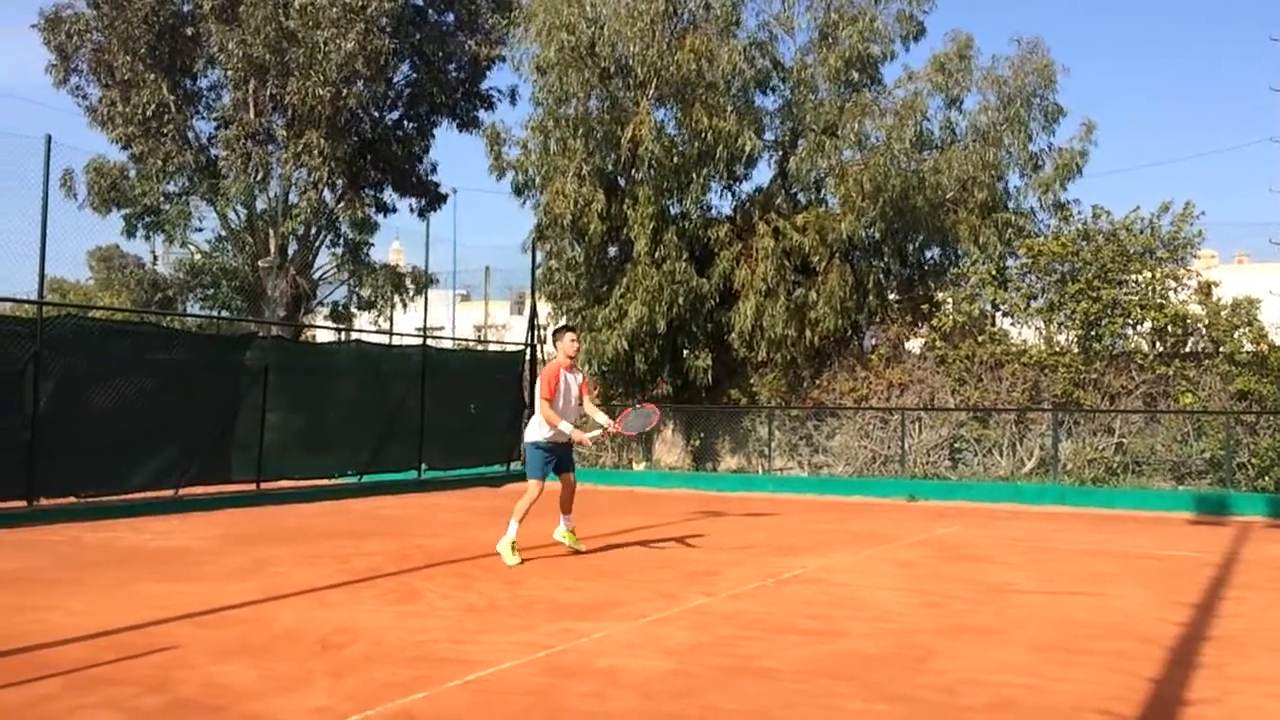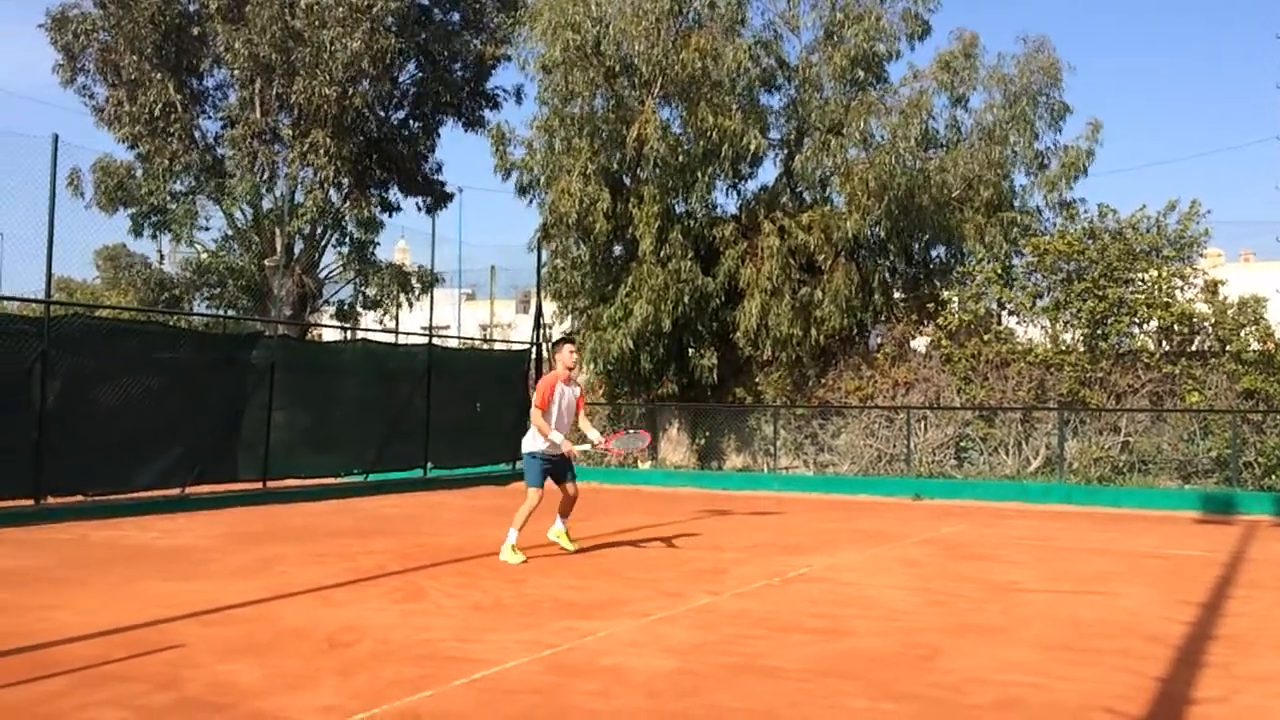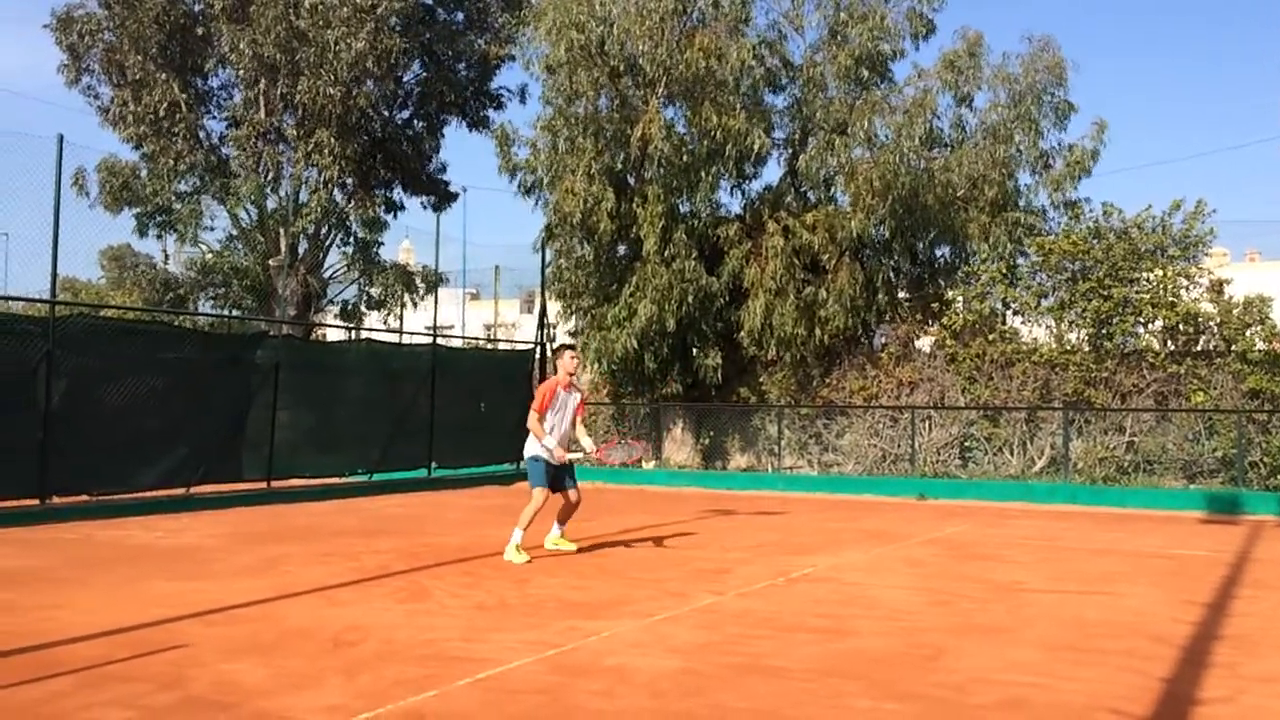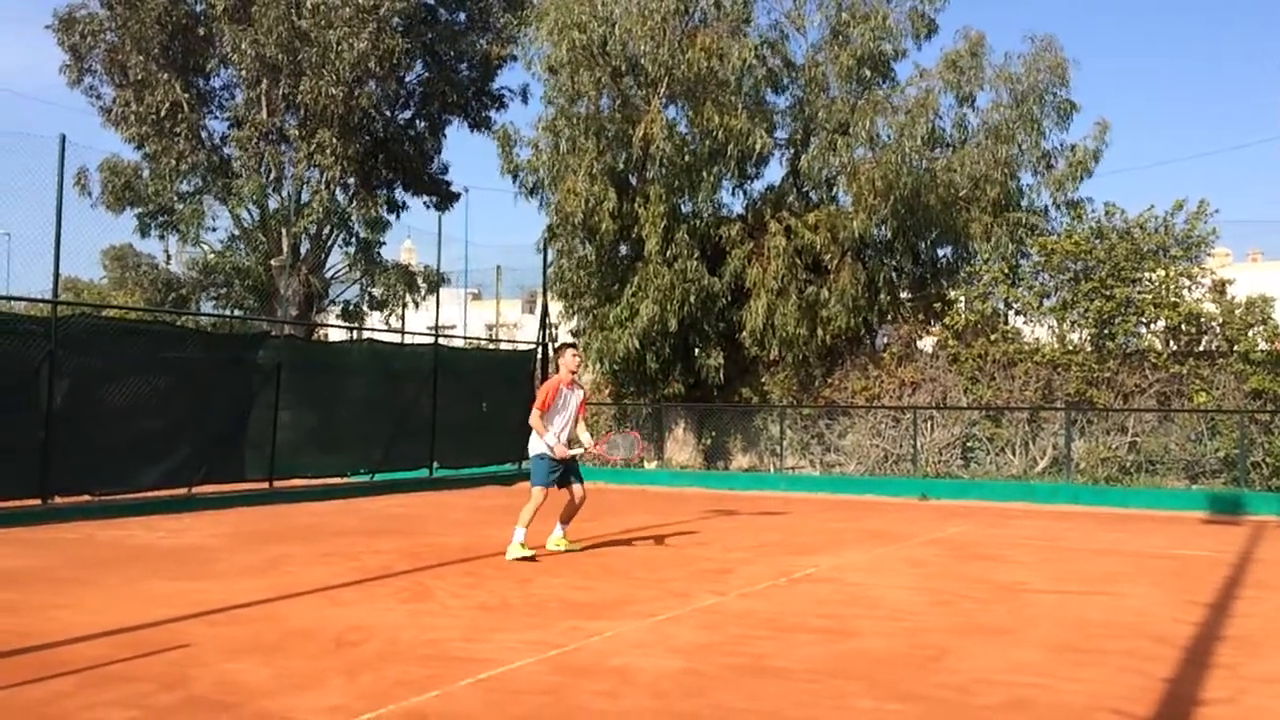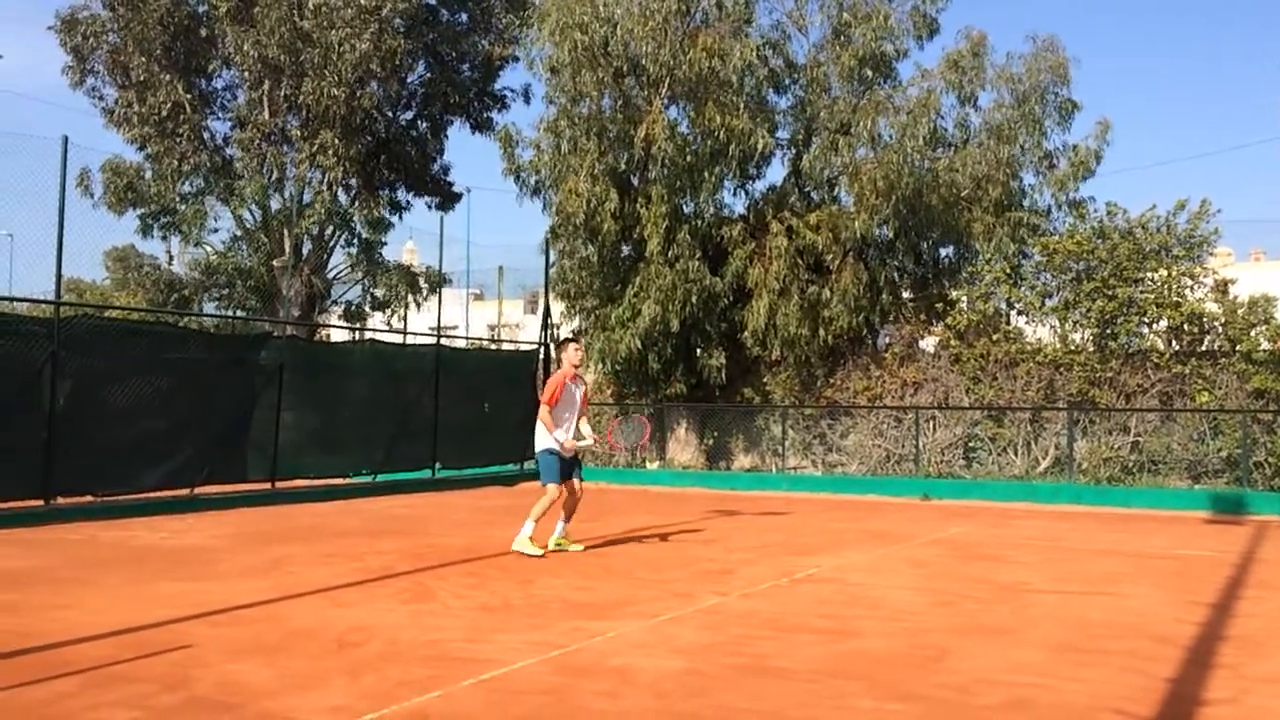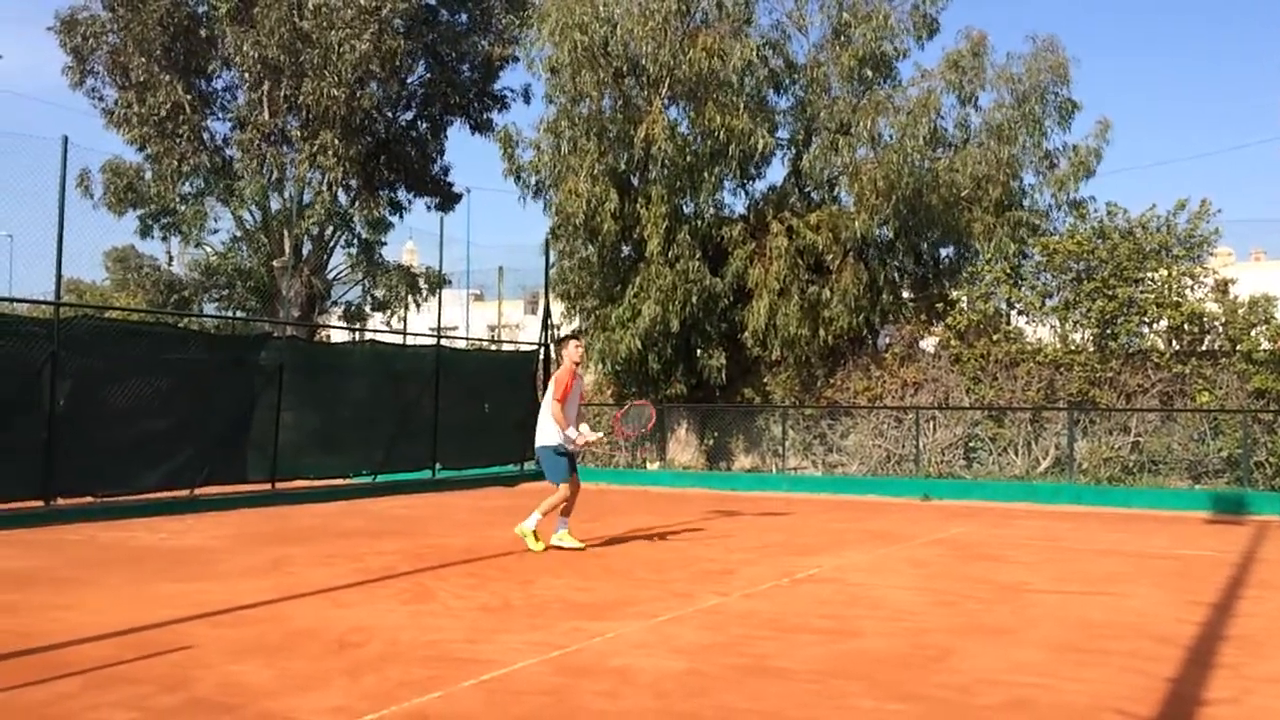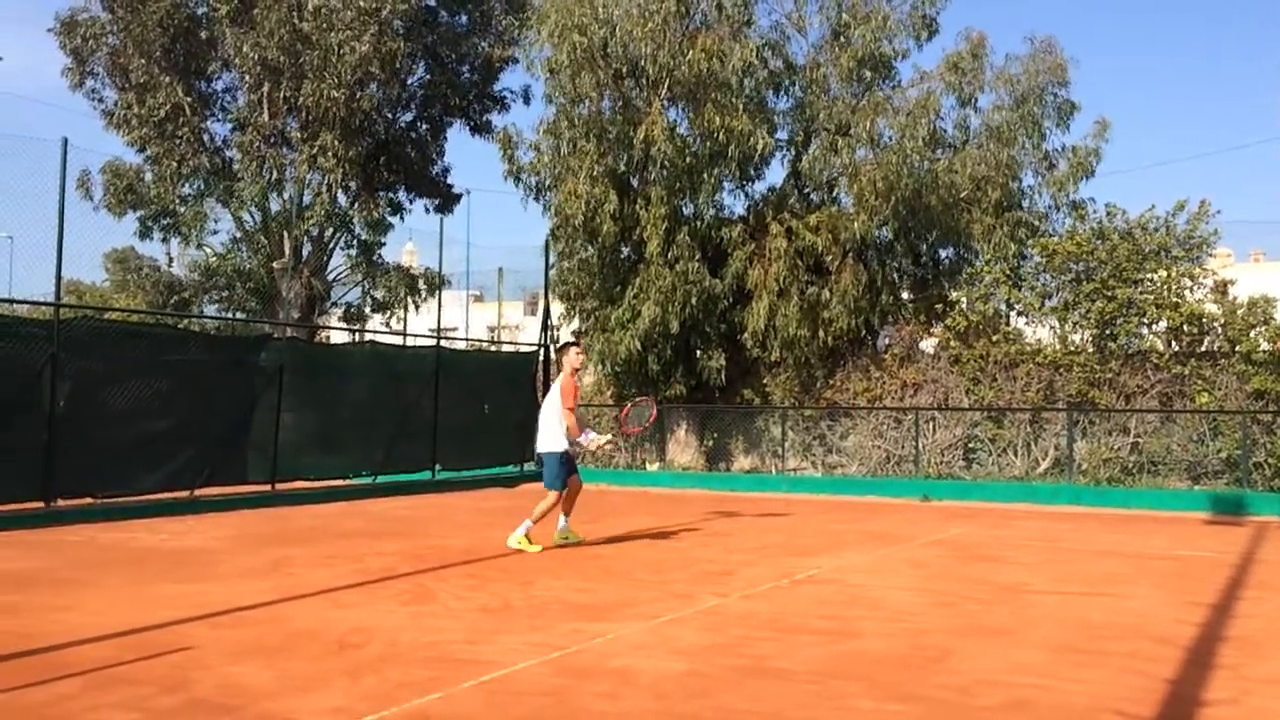
dt=0.1s
person 1, frame 1
left shoulder: (578, 374)
right shoulder: (551, 371)
left elbow: (587, 404)
right elbow: (544, 409)
left wrist: (606, 420)
right wrist: (572, 430)
left hip: (562, 440)
right hip: (539, 439)
left knee: (569, 484)
right knee: (534, 490)
left ankle: (565, 530)
right ankle: (508, 541)
person 1, frame 2
left shoulder: (575, 386)
right shoulder: (548, 382)
left elbow: (581, 418)
right elbow: (536, 419)
left wrist: (595, 436)
right wrist: (561, 441)
left hip: (558, 451)
right hip: (536, 449)
left knee: (572, 492)
right knee: (534, 497)
left ankle: (558, 530)
right ankle: (509, 545)
person 1, frame 3
left shoulder: (578, 393)
right shoulder: (548, 388)
left elbow: (578, 426)
right elbow: (532, 422)
left wrist: (588, 444)
right wrist: (553, 447)
left hip: (560, 455)
right hip: (538, 453)
left knee: (574, 498)
right knee: (540, 498)
left ankle: (555, 536)
right ankle: (513, 546)
person 1, frame 4
left shoulder: (580, 390)
right shoulder: (551, 386)
left elbow: (579, 423)
right elbow: (534, 419)
left wrist: (586, 439)
right wrist: (554, 444)
left hip: (563, 452)
right hip: (543, 452)
left knee: (579, 496)
right knee: (539, 496)
left ankle: (557, 537)
right ankle: (516, 544)
person 1, frame 5
left shoulder: (581, 382)
right shoulder: (558, 380)
left elbow: (580, 417)
right elbow: (543, 414)
left wrist: (588, 434)
right wrist: (563, 439)
left hip: (566, 449)
right hip: (549, 447)
left knee: (576, 492)
right knee: (553, 493)
left ankle: (558, 538)
right ankle: (523, 538)
person 1, frame 6
left shoulder: (577, 379)
right shoulder: (563, 376)
right elbow: (556, 412)
left wrist: (586, 432)
right wrist: (575, 435)
left hip: (564, 443)
right hip: (550, 443)
left knee: (575, 487)
right knee: (563, 492)
left ankle: (561, 534)
right ankle: (528, 527)
person 1, frame 7
left shoulder: (566, 382)
right shoulder: (569, 383)
left elbow: (571, 419)
right elbow: (569, 420)
left wrist: (593, 436)
right wrist: (588, 440)
left hip: (557, 446)
right hip: (552, 447)
left knee: (575, 484)
right knee: (554, 496)
left ankle: (564, 530)
right ankle: (518, 536)
